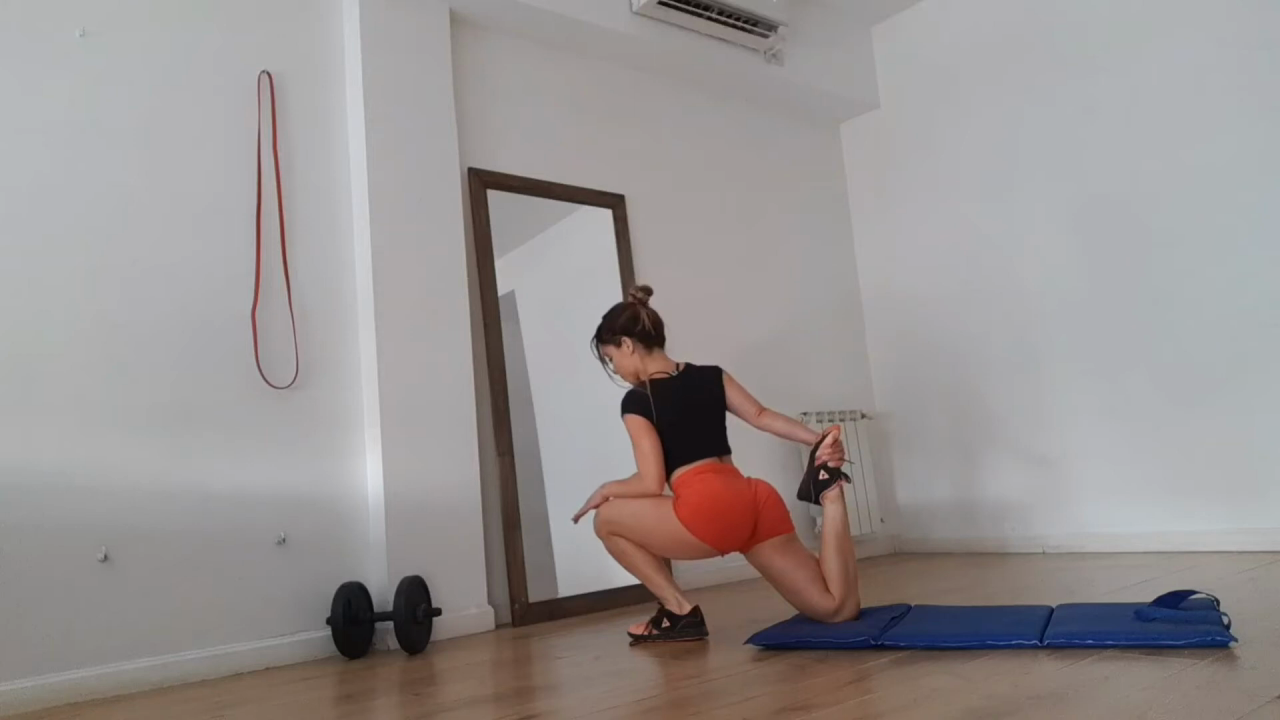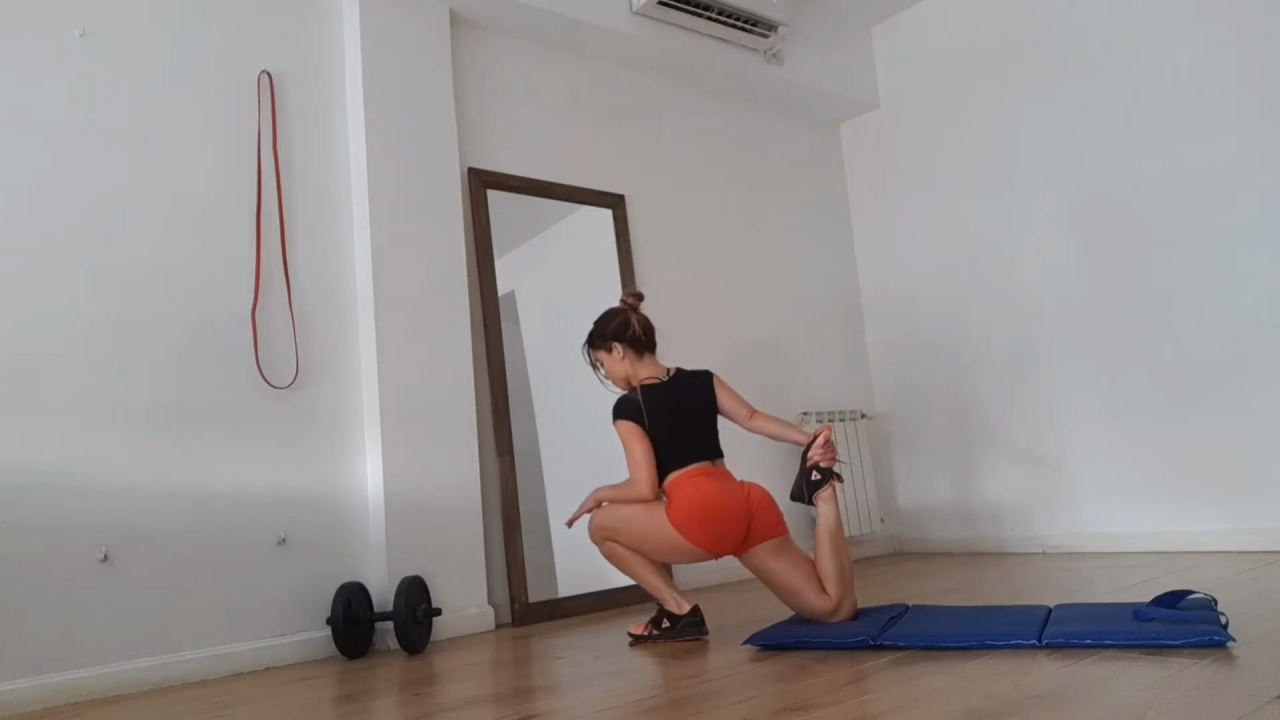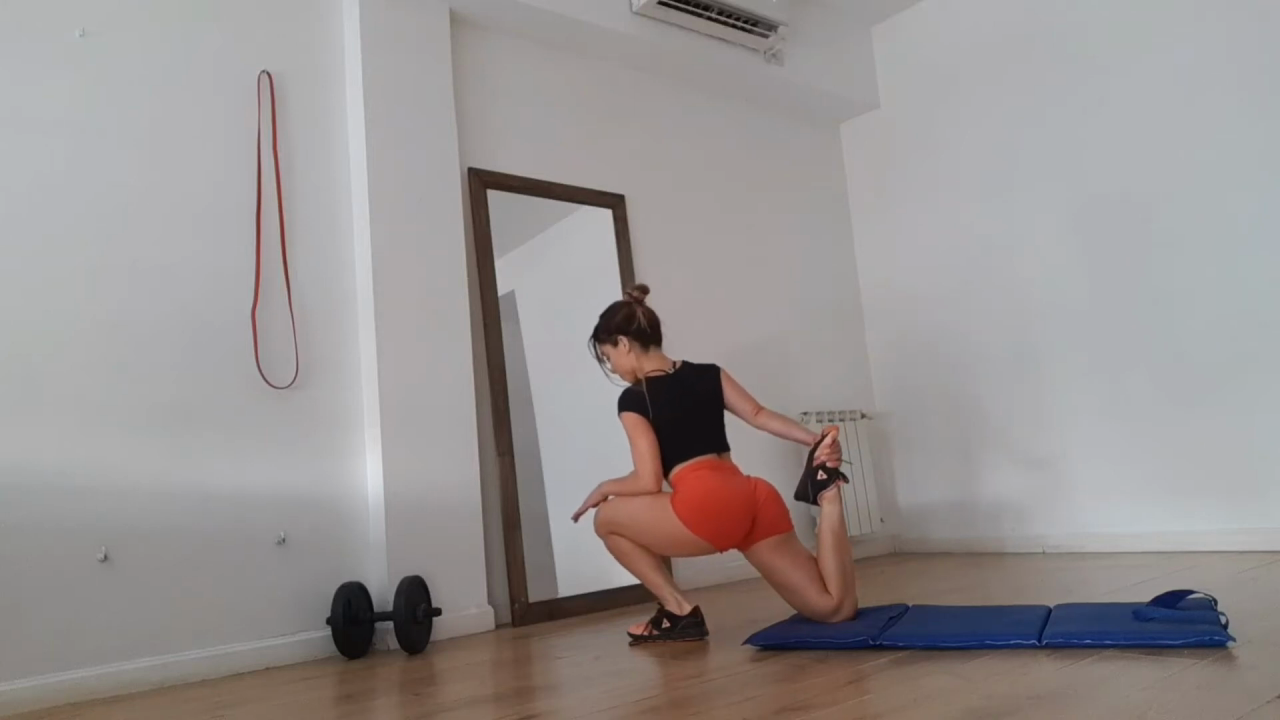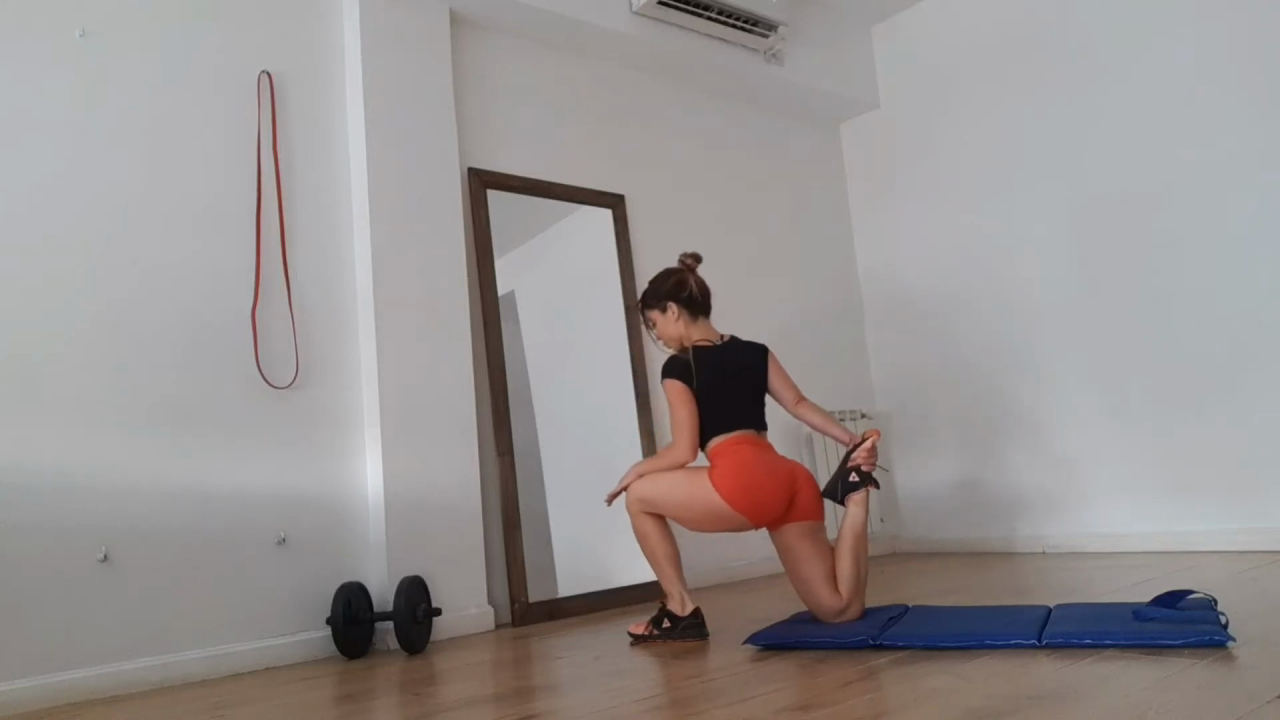
dt=1s
person 1, frame 1
left shoulder: (637, 401)
right shoulder: (711, 376)
left elbow: (652, 484)
right elbow: (761, 416)
left wrist: (606, 490)
right wrist: (819, 441)
left hip: (710, 511)
right hip: (757, 501)
left knee: (607, 519)
left ankle: (680, 611)
person 1, frame 2
left shoulder: (628, 407)
right shoulder: (701, 380)
left elbow: (645, 490)
right elbow: (752, 418)
left wrist: (600, 495)
right wrist: (811, 441)
left hip: (703, 515)
right hip: (750, 505)
left knee: (601, 525)
left ankle: (678, 612)
person 1, frame 3
left shoulder: (634, 400)
right shoulder: (708, 374)
left elbow: (649, 482)
right elbow: (758, 414)
left wrist: (604, 488)
right wrist: (817, 441)
left hip: (708, 507)
right hip: (756, 500)
left knee: (607, 518)
right knee: (835, 608)
left ankle: (679, 612)
person 1, frame 4
left shoulder: (678, 368)
right shoulder: (755, 352)
left elbow: (684, 451)
right elbow: (799, 404)
left wrist: (637, 469)
right wrist: (853, 442)
left hip: (745, 482)
right hip: (792, 481)
left knee: (639, 496)
right knee: (839, 608)
left ankle: (681, 612)
